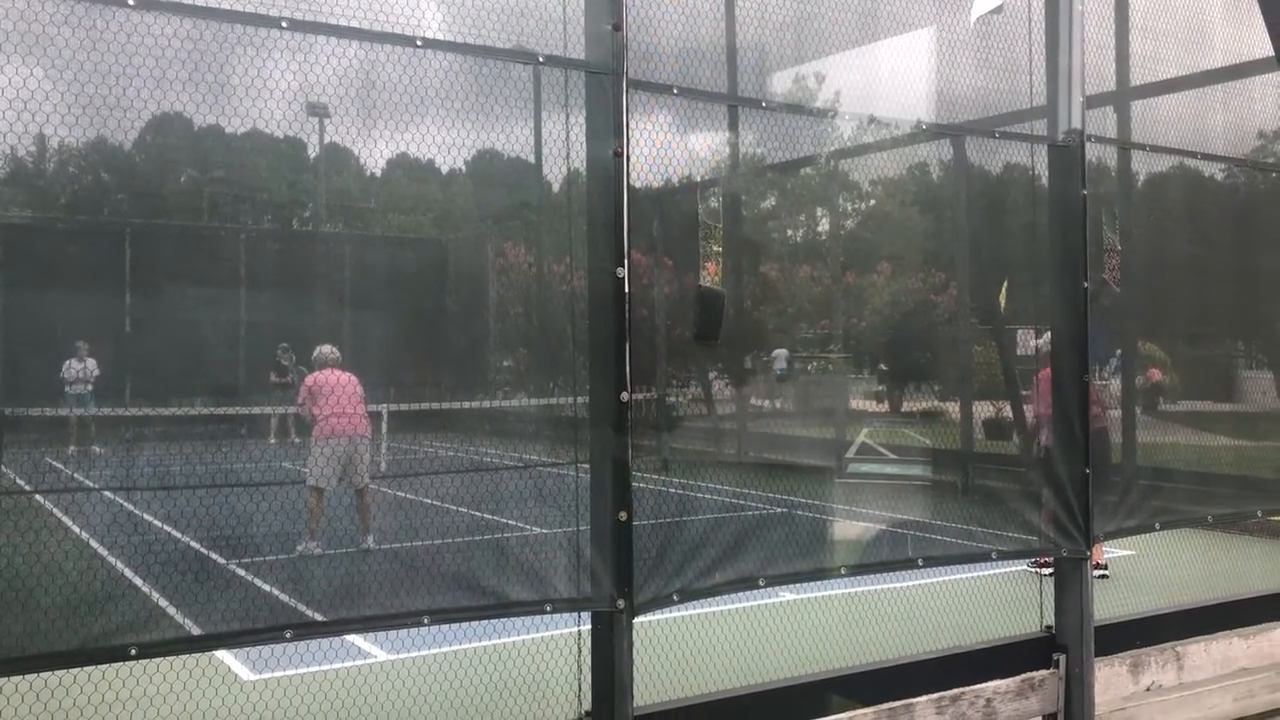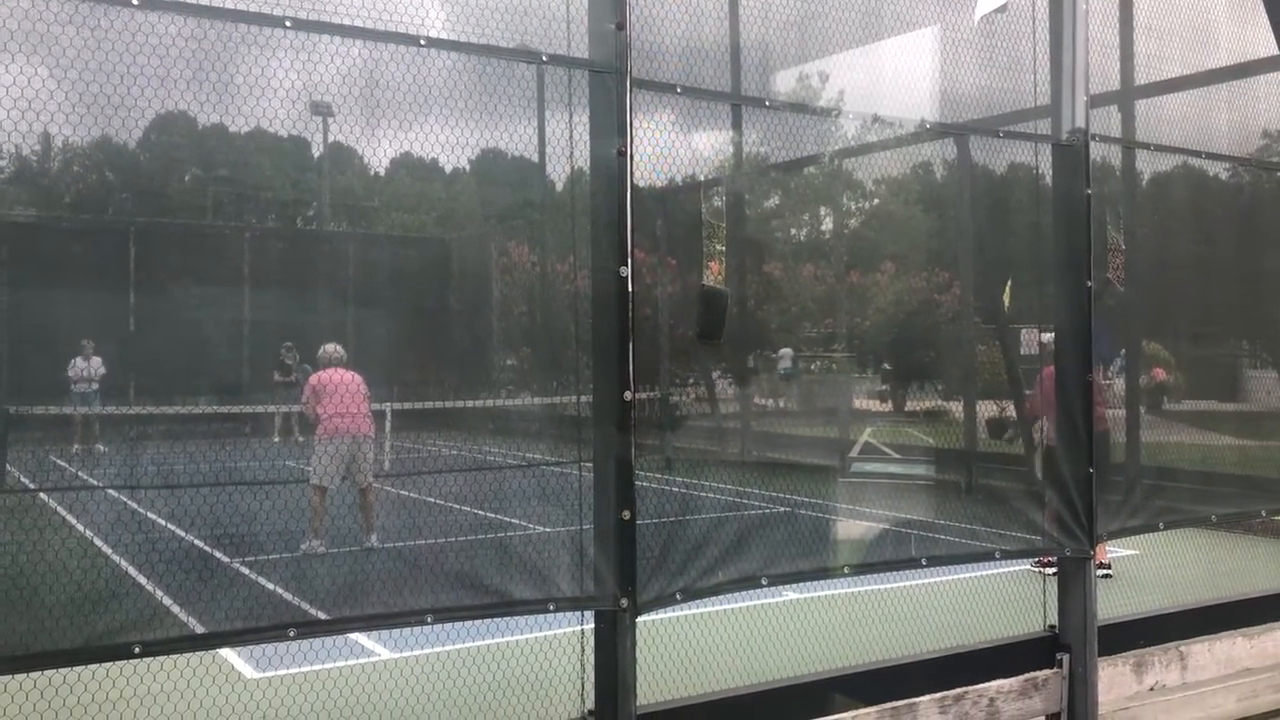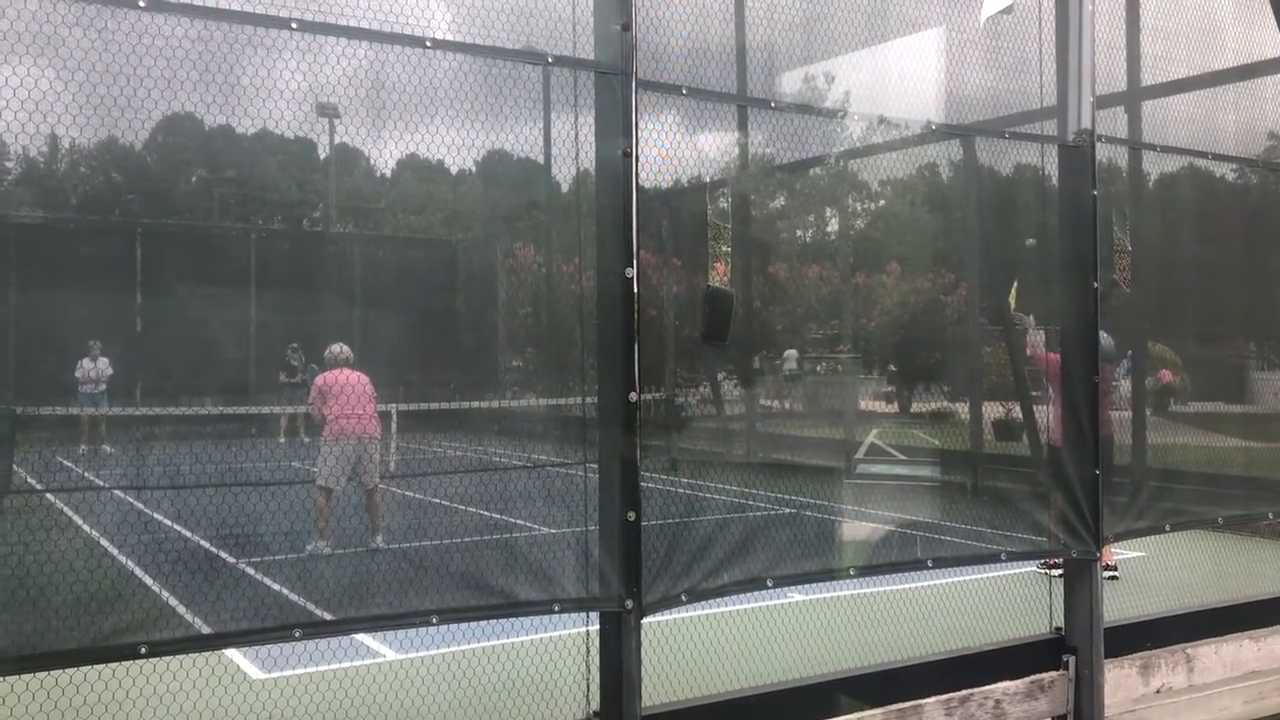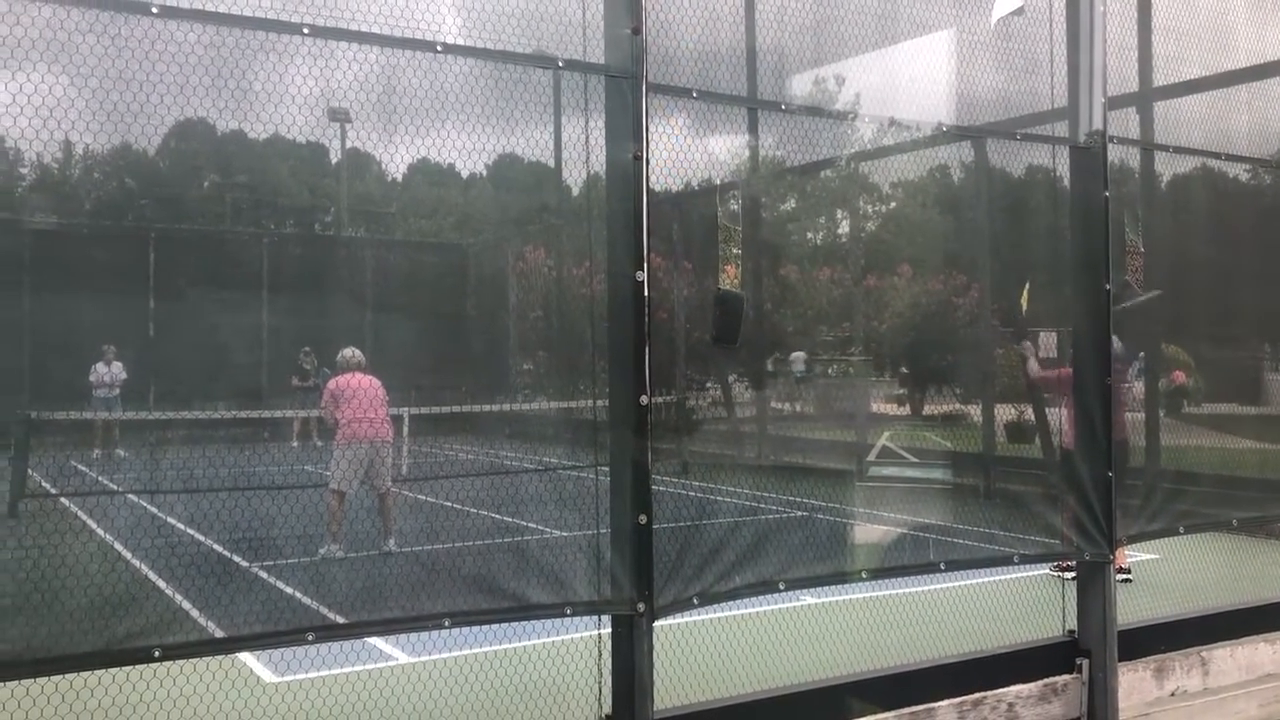
dt=0.4s
person 1, frame 1
left shoulder: (1044, 377)
left elbow: (1043, 417)
right elbow: (1099, 409)
left wrist: (1034, 439)
right hip: (1096, 439)
left knee: (1052, 499)
left ankle: (1047, 558)
right ankle: (1097, 559)
person 1, frame 2
left shoulder: (1048, 375)
right shoulder: (1090, 372)
left elbow: (1034, 413)
right elbow: (1099, 407)
right hip: (1097, 439)
left ankle: (1050, 558)
right ankle: (1101, 558)
person 1, frame 3
left shoulder: (1063, 367)
right shoulder: (1105, 372)
left elbow: (1035, 351)
left wrist: (1031, 328)
left hip: (1066, 445)
right hip: (1101, 442)
left ankle: (1056, 559)
right ankle: (1107, 559)
person 1, frame 4
left shoulder: (1075, 378)
right shoulder: (1116, 376)
left elbow: (1037, 376)
left wrist: (1030, 355)
right hip: (1116, 447)
left ankle: (1069, 562)
right ankle: (1121, 562)
person 2, frame 1
left shoulder: (311, 380)
right shoulder: (353, 379)
left elbow: (306, 413)
left hip: (328, 434)
right hip: (359, 432)
left knee: (315, 488)
right knee: (362, 486)
left ankle: (312, 542)
right ankle: (367, 537)
person 2, frame 2
left shoulder: (315, 379)
right shoulder: (358, 378)
left elbow: (310, 412)
left hip: (332, 433)
right hip: (363, 431)
left knee: (319, 487)
right knee: (365, 486)
left ankle: (315, 540)
right ankle: (371, 536)
person 2, frame 3
left shoulder: (322, 380)
right shoulder: (364, 379)
left elbow: (316, 413)
left hip: (338, 435)
right hip: (369, 433)
left knee: (324, 488)
right knee: (371, 487)
left ankle: (321, 541)
right ankle: (376, 537)
person 2, frame 4
left shoulder: (334, 384)
right shoulder: (376, 383)
left elbow: (329, 417)
left hip: (351, 438)
right hip: (382, 437)
left knee: (336, 492)
right knee: (384, 490)
left ankle: (334, 545)
right ankle: (389, 540)
